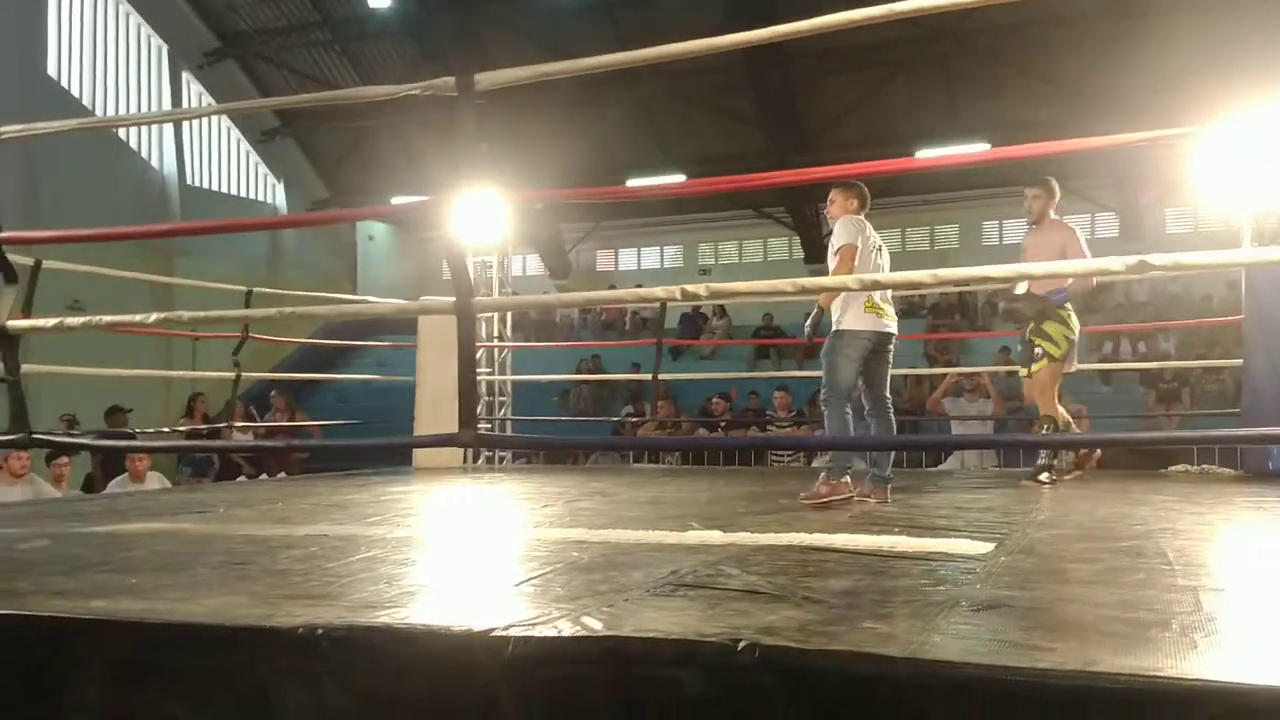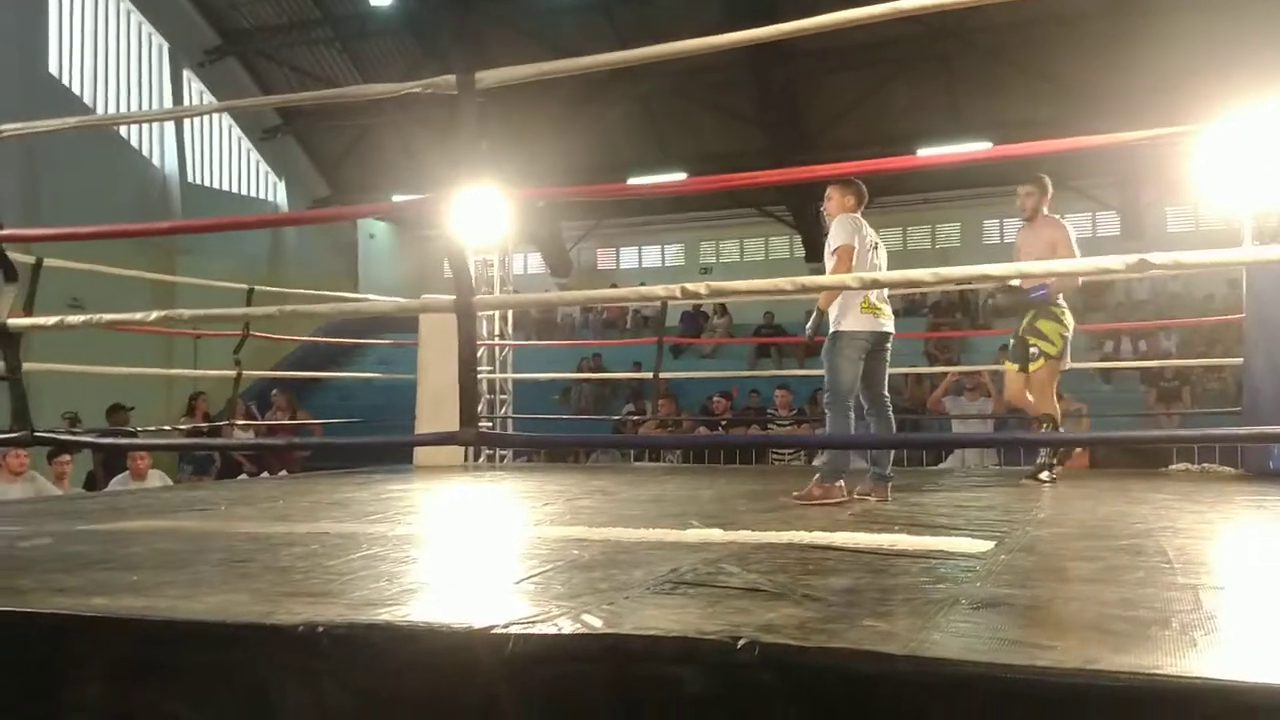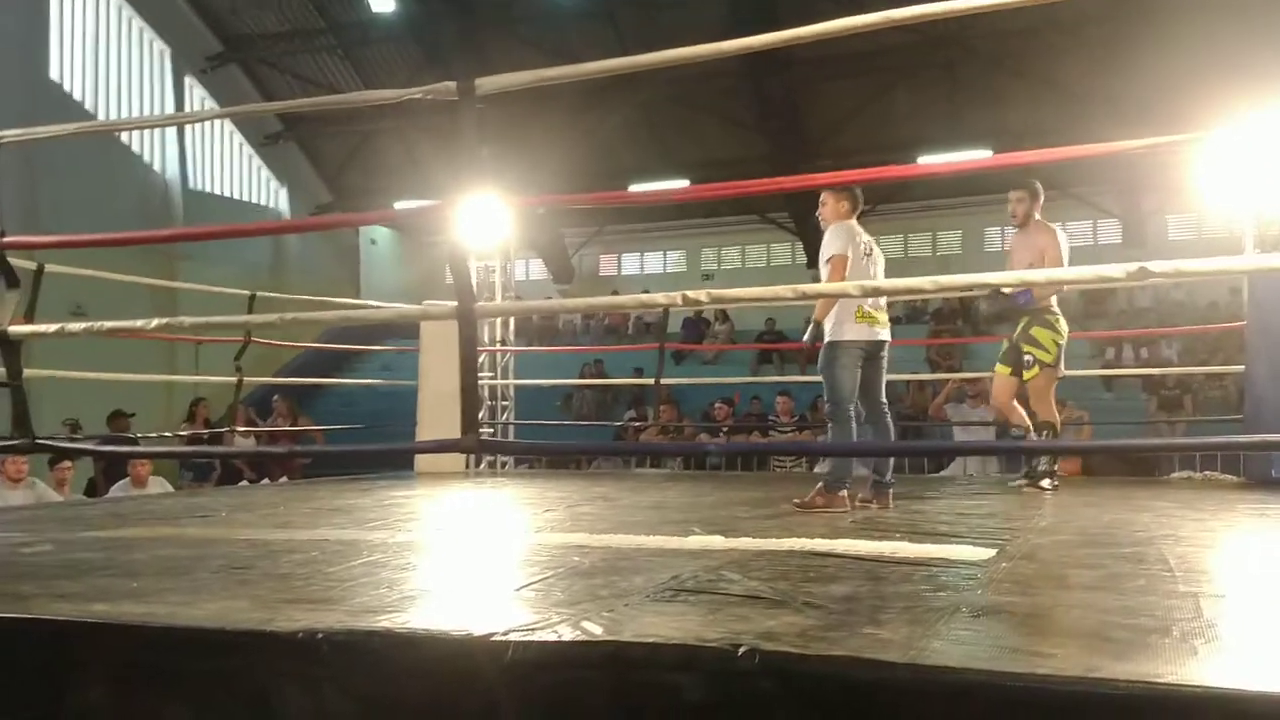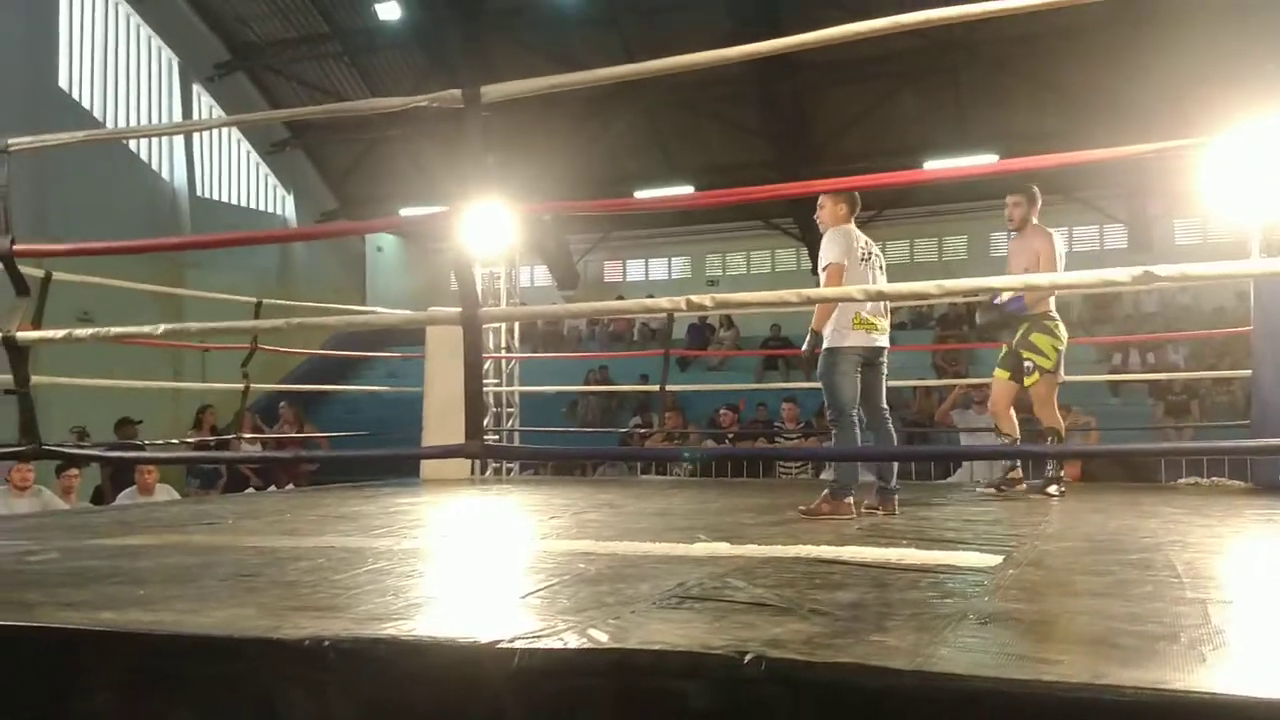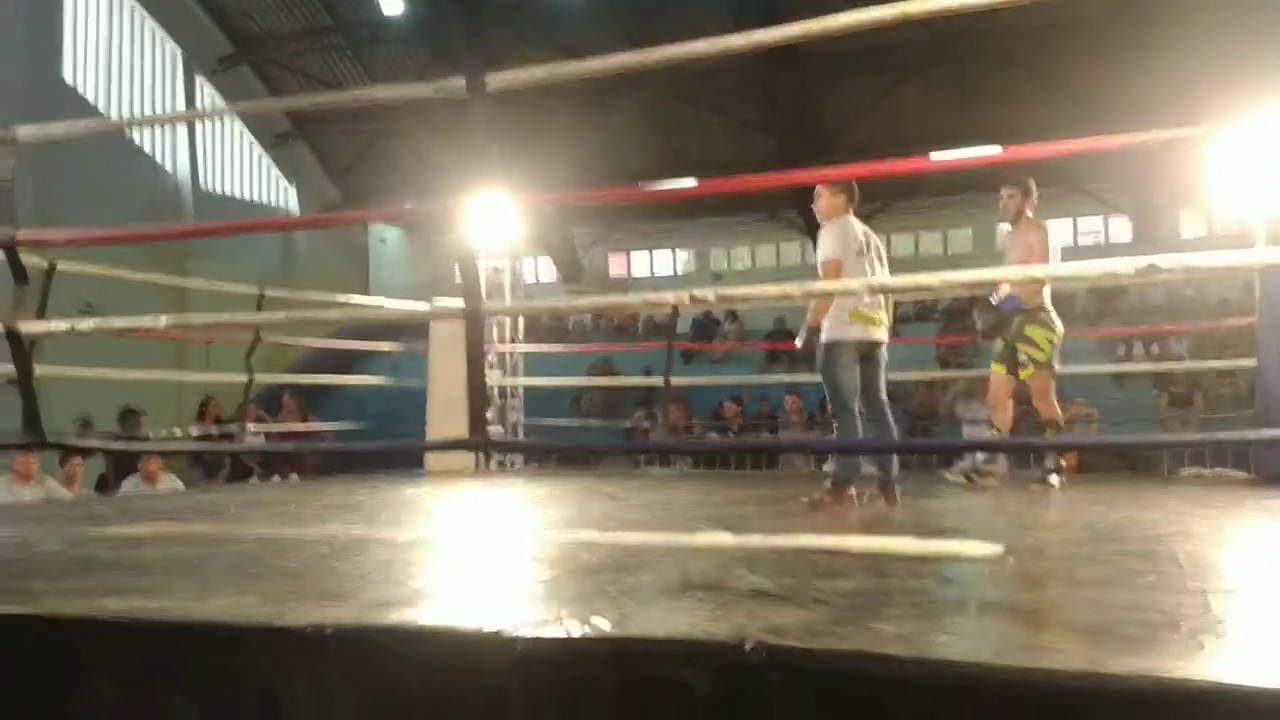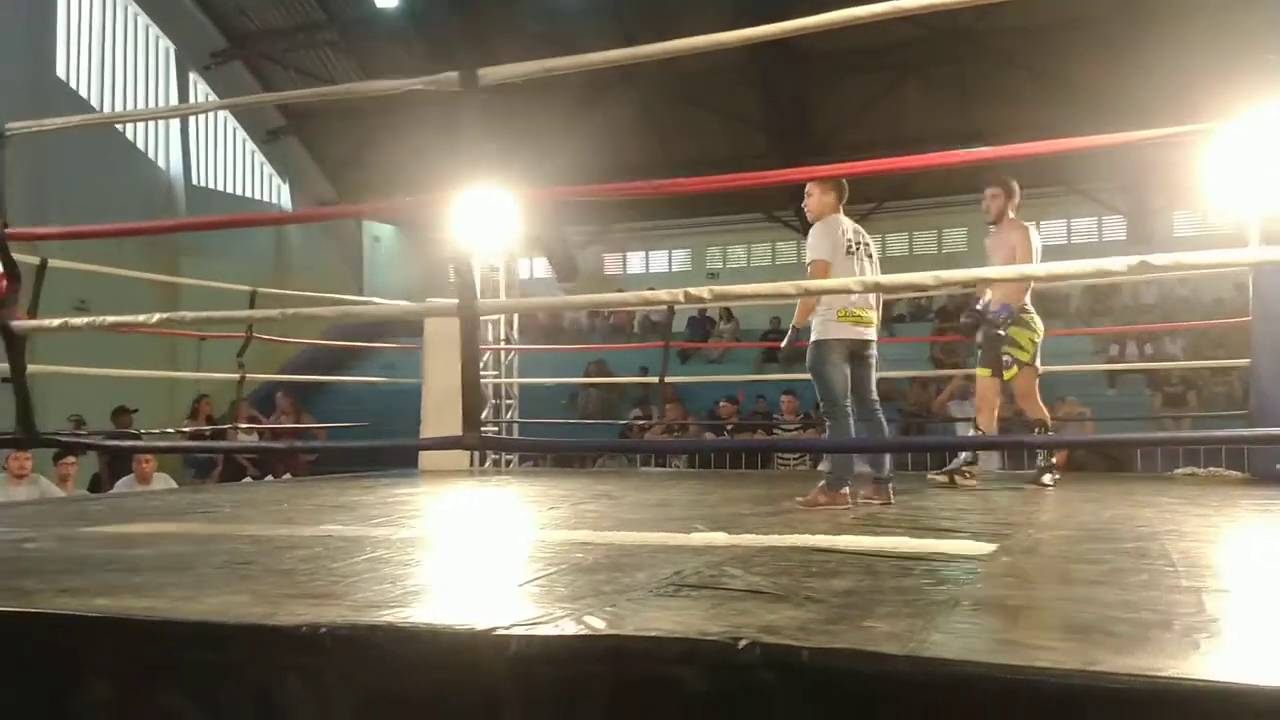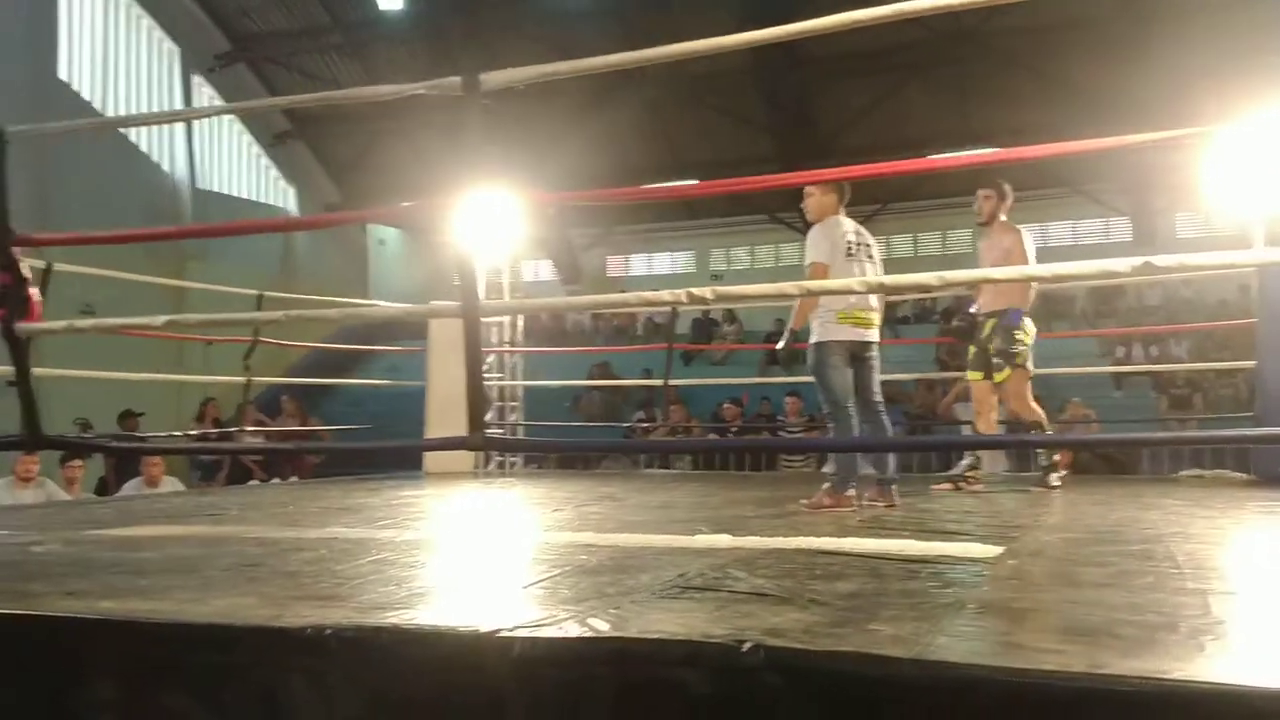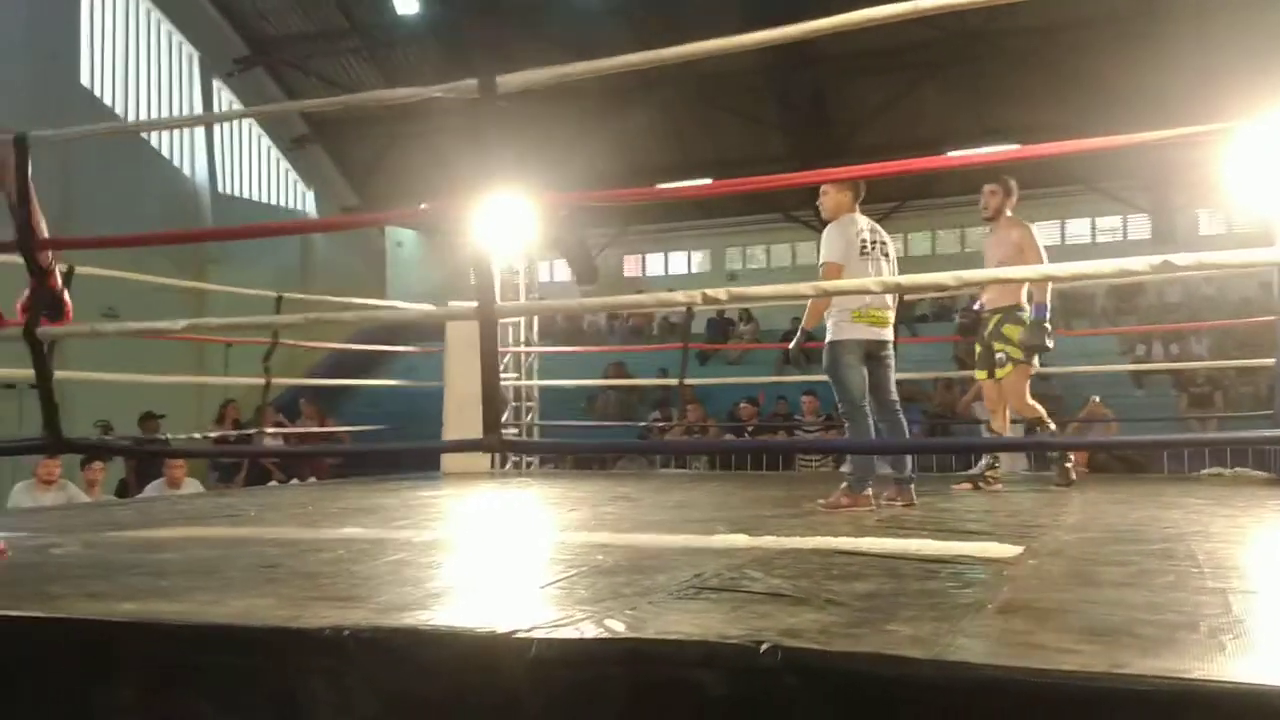
dt=0.1s
person 1, frame 1
left shoulder: (849, 225)
right shoulder: (876, 241)
left elbow: (846, 265)
left wrist: (819, 309)
left hip: (855, 325)
right hip: (883, 325)
left knee: (836, 399)
right knee: (879, 405)
left ankle: (837, 477)
right ankle: (879, 482)
person 1, frame 2
left shoulder: (845, 223)
right shoulder: (873, 239)
left elbow: (843, 266)
left wrist: (819, 311)
left hip: (852, 325)
right hip: (880, 324)
left knee: (840, 401)
right knee: (878, 403)
left ankle: (831, 480)
right ankle: (880, 481)
person 1, frame 3
left shoulder: (839, 231)
right shoulder: (870, 244)
left elbow: (836, 277)
left wrist: (815, 322)
left hip: (847, 334)
right hip: (876, 334)
left knee: (841, 411)
right knee: (876, 411)
left ankle: (835, 489)
right ankle: (880, 488)
person 1, frame 4
left shoulder: (836, 235)
right shoulder: (871, 246)
left elbow: (833, 285)
left wrist: (814, 331)
left hip: (845, 340)
right hip: (875, 339)
left knee: (844, 418)
right knee: (878, 416)
left ankle: (841, 497)
right ankle: (886, 494)
person 1, frame 5
left shoulder: (834, 230)
right shoulder: (871, 237)
left elbow: (830, 280)
right elbow: (885, 292)
left wrist: (810, 327)
left hip: (843, 333)
right hip: (874, 332)
left knee: (845, 410)
right knee: (878, 408)
left ankle: (843, 488)
right ankle: (888, 485)
person 1, frame 6
left shoulder: (824, 229)
right shoulder: (862, 235)
left elbow: (816, 281)
right elbow: (876, 290)
left wrist: (795, 327)
left hip: (832, 331)
right hip: (864, 331)
left knee: (837, 409)
right knee: (869, 407)
left ankle: (837, 487)
right ankle: (882, 484)
person 1, frame 7
left shoulder: (823, 231)
right shoulder: (864, 236)
left elbow: (815, 285)
right elbow: (879, 290)
left wrist: (791, 330)
left hip: (833, 333)
right hip: (866, 333)
left knee: (840, 411)
right knee: (872, 409)
left ankle: (842, 490)
right ankle: (886, 485)
person 1, frame 8
left shoulder: (838, 229)
right shoulder: (880, 234)
left elbow: (828, 284)
right elbow: (894, 288)
left wrist: (804, 330)
left hip: (847, 333)
right hip: (881, 332)
left knee: (855, 410)
right knee: (889, 408)
left ankle: (859, 489)
right ankle: (904, 485)
person 2, frame 1
left shoulder: (1066, 233)
right shoulder: (1029, 239)
left elbow: (1087, 279)
left wrist: (1047, 301)
right wrist: (1019, 297)
left hip: (1056, 319)
right hip: (1033, 322)
left knee: (1043, 395)
right knee: (1040, 397)
left ankle: (1046, 463)
person 2, frame 2
left shoulder: (1058, 230)
right shoulder: (1022, 235)
left elbow: (1071, 278)
left wrist: (1028, 295)
right wrist: (1005, 293)
left hip: (1050, 316)
right hip: (1025, 318)
left knee: (1042, 392)
right knee: (1013, 393)
left ankle: (1046, 461)
person 2, frame 3
left shoulder: (1050, 236)
right shoulder: (1015, 240)
left elbow: (1055, 283)
left wrist: (1013, 300)
right wrist: (1000, 296)
left hip: (1043, 322)
right hip: (1019, 325)
left knee: (1040, 400)
right knee: (1000, 398)
left ankle: (1048, 469)
right ankle: (1037, 457)
person 2, frame 4
left shoulder: (1046, 240)
right shoulder: (1014, 245)
left elbow: (1047, 288)
left wrist: (1006, 308)
right wrist: (998, 305)
left hip: (1042, 328)
right hip: (1018, 330)
left knee: (1044, 406)
right knee: (998, 403)
left ankle: (1054, 475)
right ankle: (1012, 470)
person 2, frame 5
left shoulder: (1038, 232)
right shoulder: (1010, 238)
left elbow: (1037, 281)
left wrist: (1001, 310)
right wrist: (994, 304)
left hip: (1036, 322)
right hip: (1014, 325)
left knee: (1042, 398)
right knee: (997, 396)
left ankle: (1055, 467)
right ankle: (993, 463)
person 2, frame 6
left shoulder: (1022, 233)
right shoulder: (993, 239)
left elbow: (1024, 282)
left wrist: (999, 318)
right wrist: (978, 309)
left hip: (1016, 322)
right hip: (993, 325)
left knee: (1027, 398)
right knee: (984, 400)
left ankle: (1047, 465)
right ankle: (966, 466)
person 2, frame 7
left shoulder: (1014, 237)
right shoulder: (984, 241)
left elbow: (1025, 283)
left wrist: (1013, 325)
right wrist: (971, 313)
left hip: (1006, 324)
right hip: (983, 325)
left knee: (1019, 400)
right knee: (980, 403)
left ankle: (1050, 465)
right ankle: (970, 469)
person 2, frame 8
left shoulder: (1020, 232)
right shoulder: (990, 238)
left elbow: (1043, 276)
left wrist: (1040, 321)
right wrist: (975, 309)
left hip: (1013, 321)
right hip: (988, 323)
left knee: (1018, 399)
right knee: (994, 402)
left ankle: (1061, 457)
right ankle: (989, 469)
